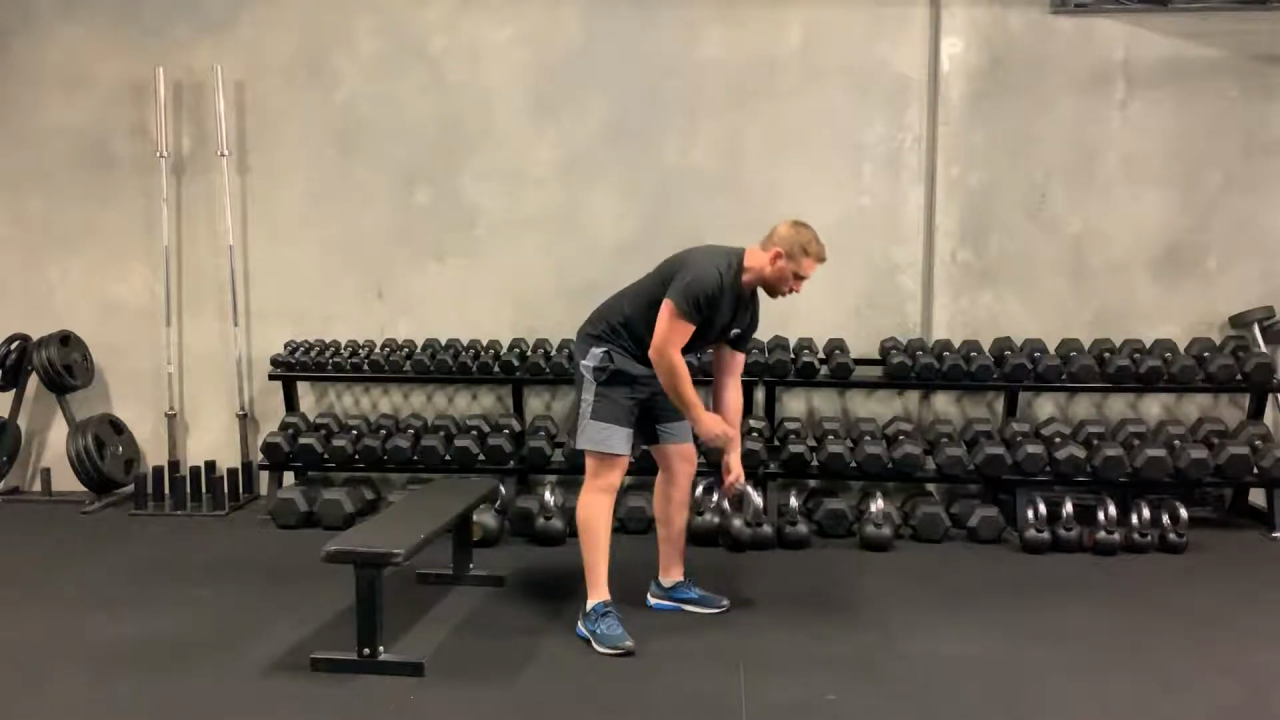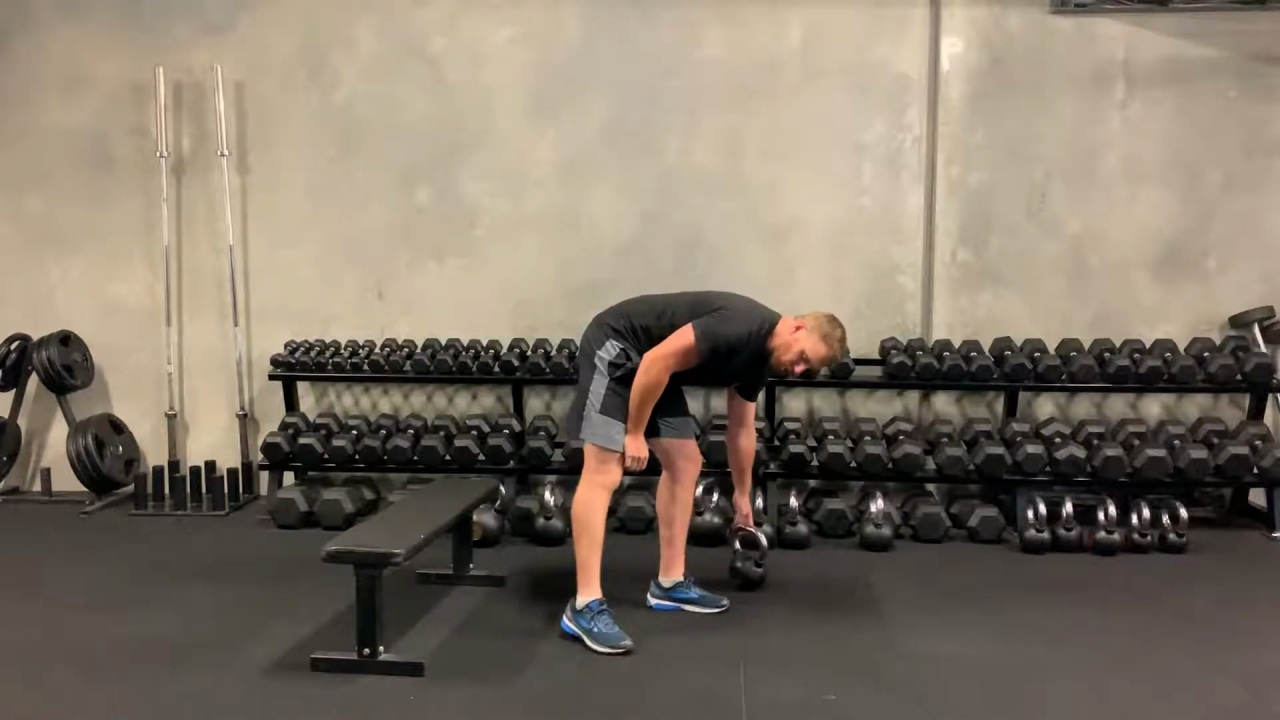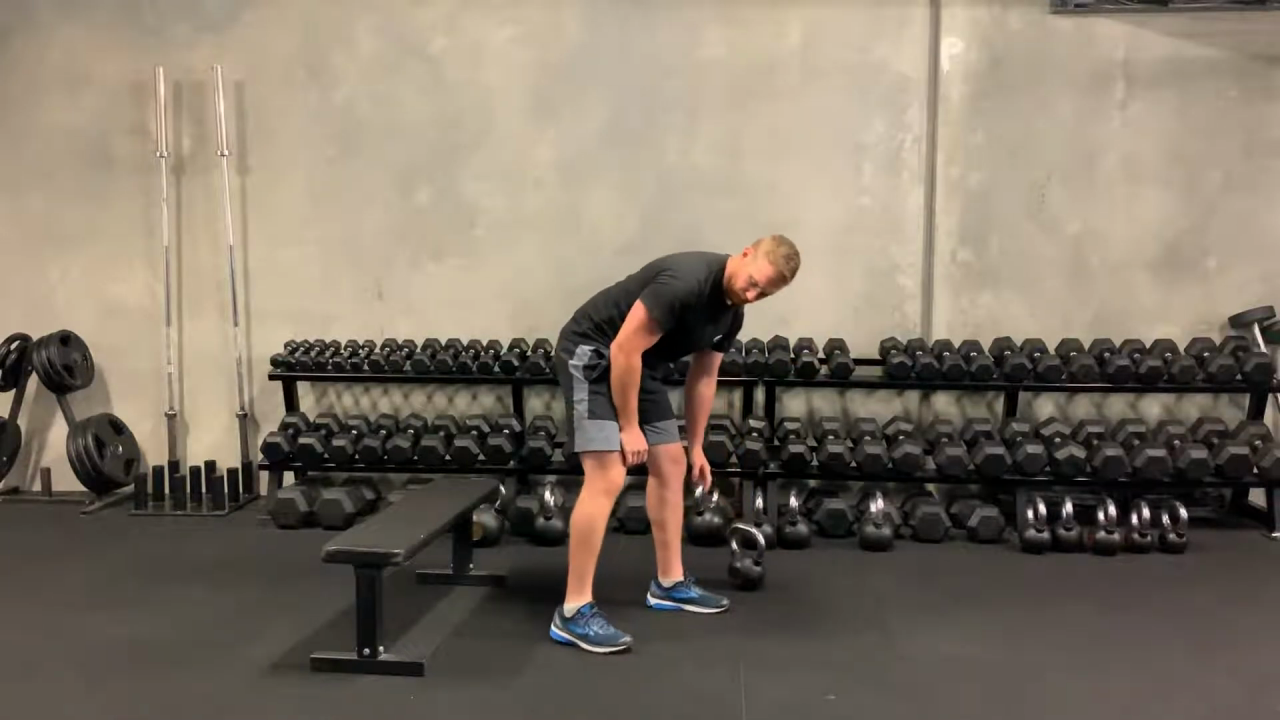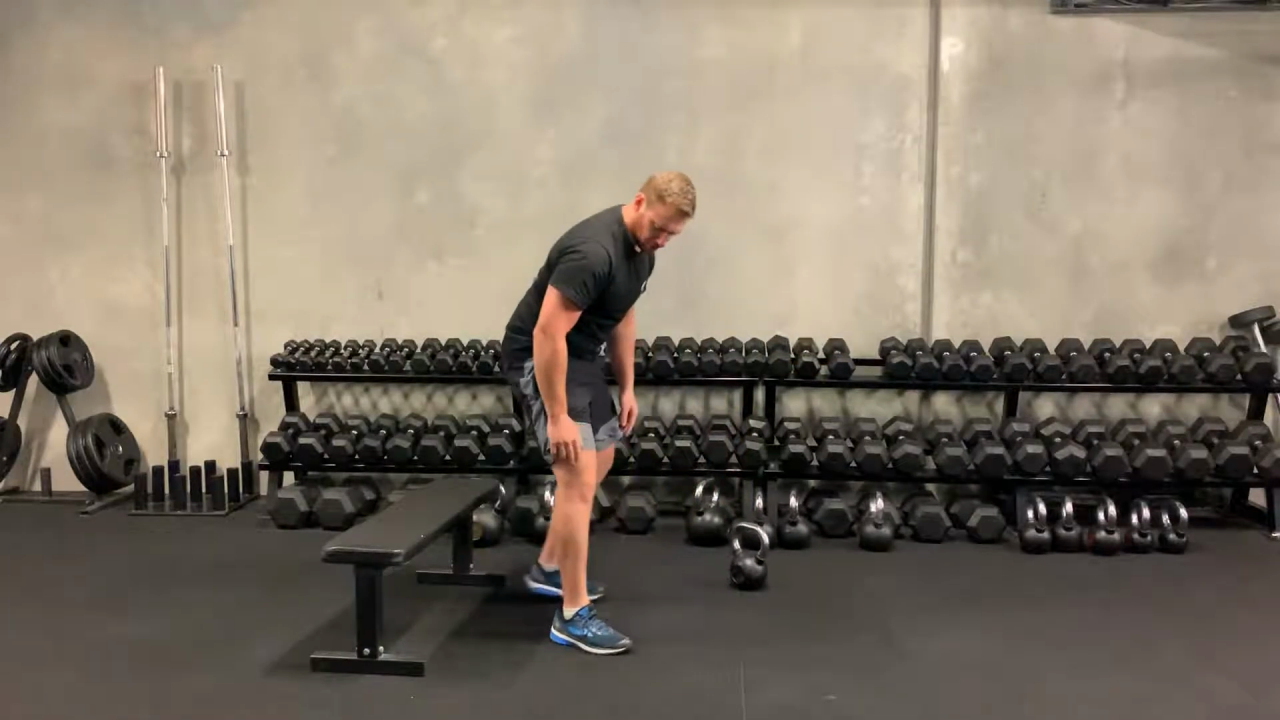
dt=0.5s
person 1, frame 1
left shoulder: (747, 303)
right shoulder: (706, 274)
left elbow: (729, 379)
right elbow: (663, 350)
left wrist: (733, 451)
right wrist: (698, 416)
left hip: (651, 366)
right hip: (610, 357)
left knee: (681, 463)
right knee: (605, 478)
left ankle: (669, 583)
right ankle: (596, 607)
person 1, frame 2
left shoulder: (757, 360)
right shoulder: (738, 327)
left elbow: (742, 429)
right elbow: (657, 361)
left wrist: (742, 497)
right wrist: (634, 433)
left hip: (650, 365)
right hip: (616, 347)
left knee: (686, 463)
right knee: (604, 474)
left ankle: (669, 583)
right ankle: (585, 605)
person 1, frame 3
left shoulder: (731, 312)
right shoulder: (684, 281)
left elbow: (703, 376)
right elbow: (624, 348)
left wrist: (695, 446)
right wrist: (629, 428)
left hip: (638, 367)
right hip: (593, 354)
left knee: (671, 466)
right knee: (607, 479)
left ankle: (669, 582)
right ankle: (574, 609)
person 1, frame 4
left shoulder: (642, 252)
right shoulder: (593, 251)
left elbow: (621, 320)
right elbow: (548, 334)
left wrist: (627, 387)
right wrist: (557, 416)
left hip: (581, 357)
right hip: (539, 359)
left knee: (596, 463)
right knee: (581, 474)
left ankle: (549, 567)
right ankle: (574, 614)
